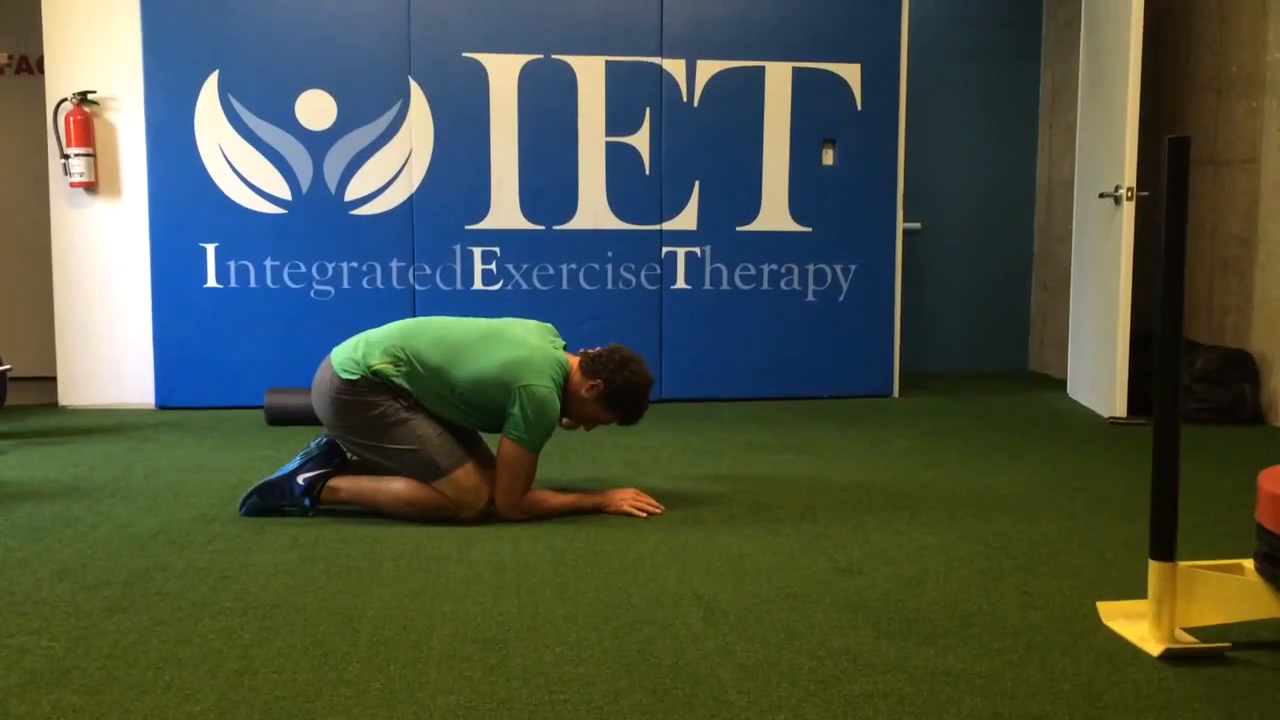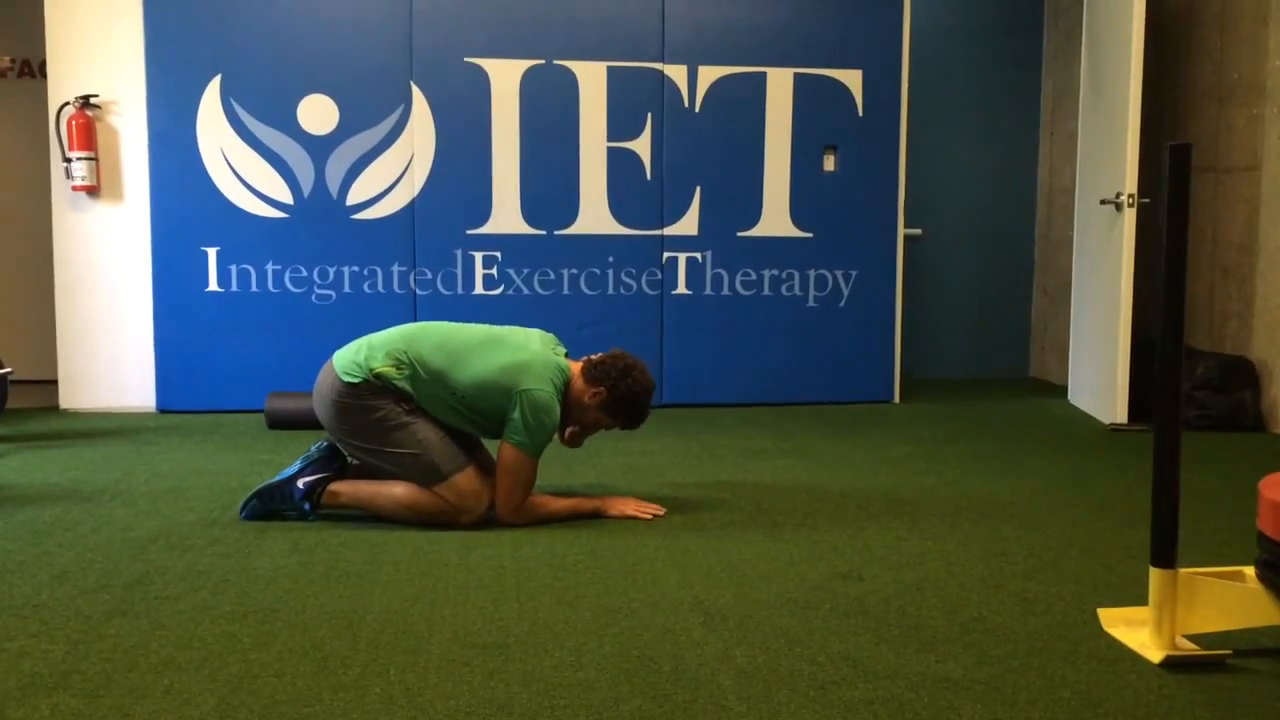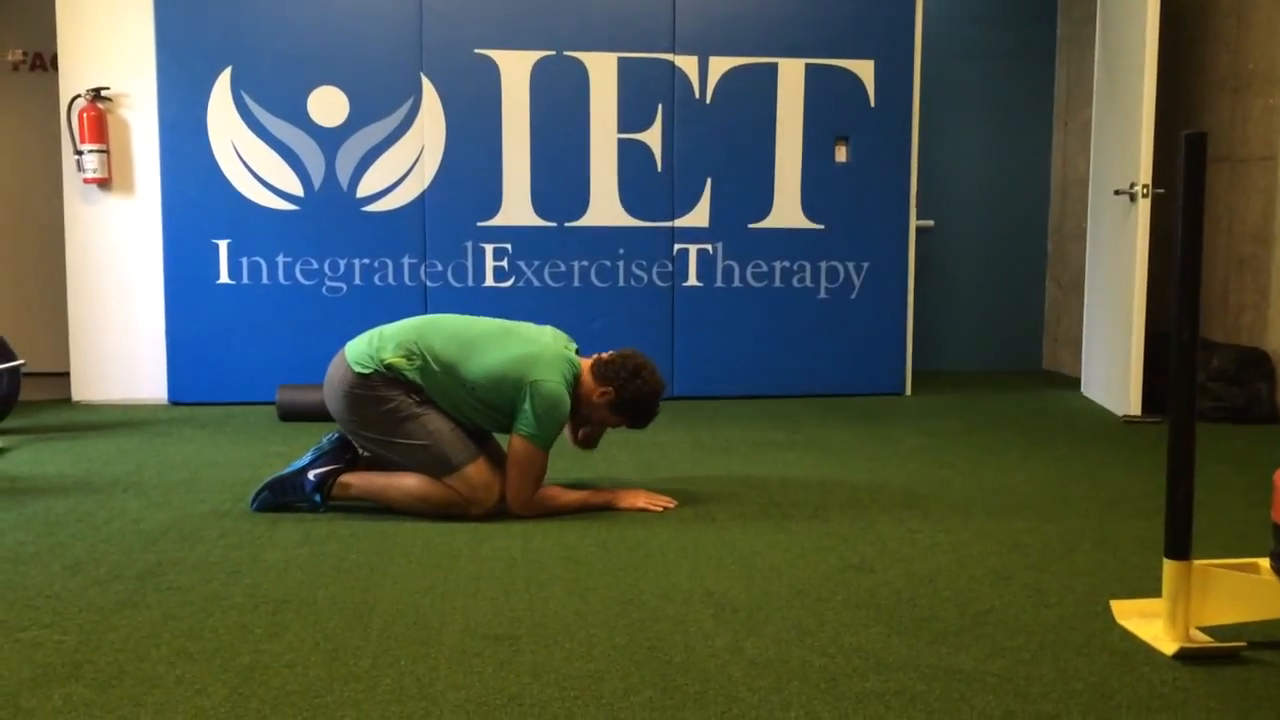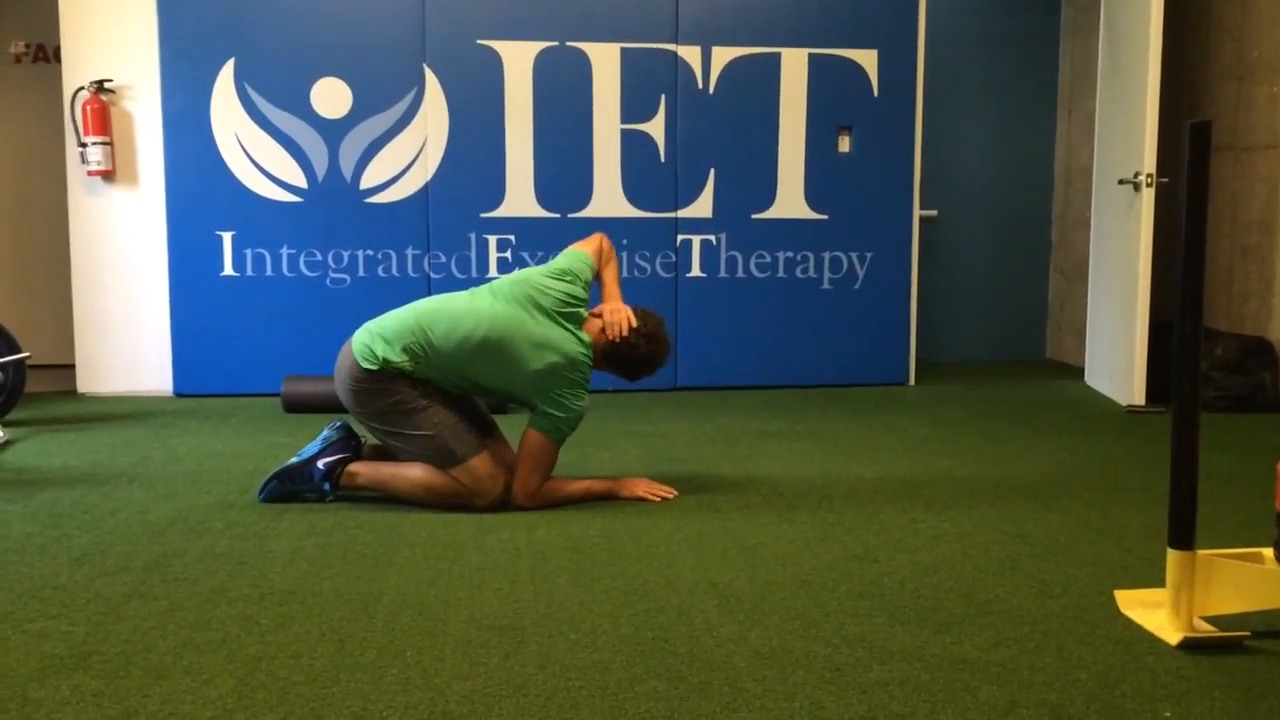
dt=0.7s
person 1, frame 1
left shoulder: (549, 338)
right shoulder: (538, 391)
left elbow: (565, 416)
right elbow: (511, 503)
right wrist: (602, 501)
left hip: (364, 369)
right hip: (354, 386)
left knee: (485, 476)
right knee: (471, 498)
left ankle: (344, 459)
right ankle: (317, 486)
person 1, frame 2
left shoulder: (550, 348)
right shoulder: (538, 395)
left elbow: (569, 437)
right elbow: (510, 508)
left wrist: (584, 414)
right wrist: (600, 505)
left hip: (364, 372)
right hip: (355, 390)
left knee: (484, 481)
right knee: (470, 503)
left ankle: (343, 464)
right ankle: (318, 491)
person 1, frame 3
left shoulder: (561, 347)
right shoulder: (548, 389)
left elbow: (584, 442)
right elbow: (521, 501)
left wrist: (597, 418)
right wrist: (612, 497)
left hip: (375, 366)
right hip: (366, 382)
left knee: (496, 472)
right knee: (481, 495)
left ankle: (353, 457)
right ankle: (329, 483)
person 1, frame 4
left shoulder: (565, 287)
right shoulder: (567, 387)
left elbow: (601, 243)
right elbow: (525, 492)
left wrist: (613, 298)
right wrist: (615, 487)
left hip: (380, 346)
right hip: (375, 372)
left knee: (502, 466)
right knee: (488, 487)
left ankle: (356, 450)
right ankle: (337, 472)
